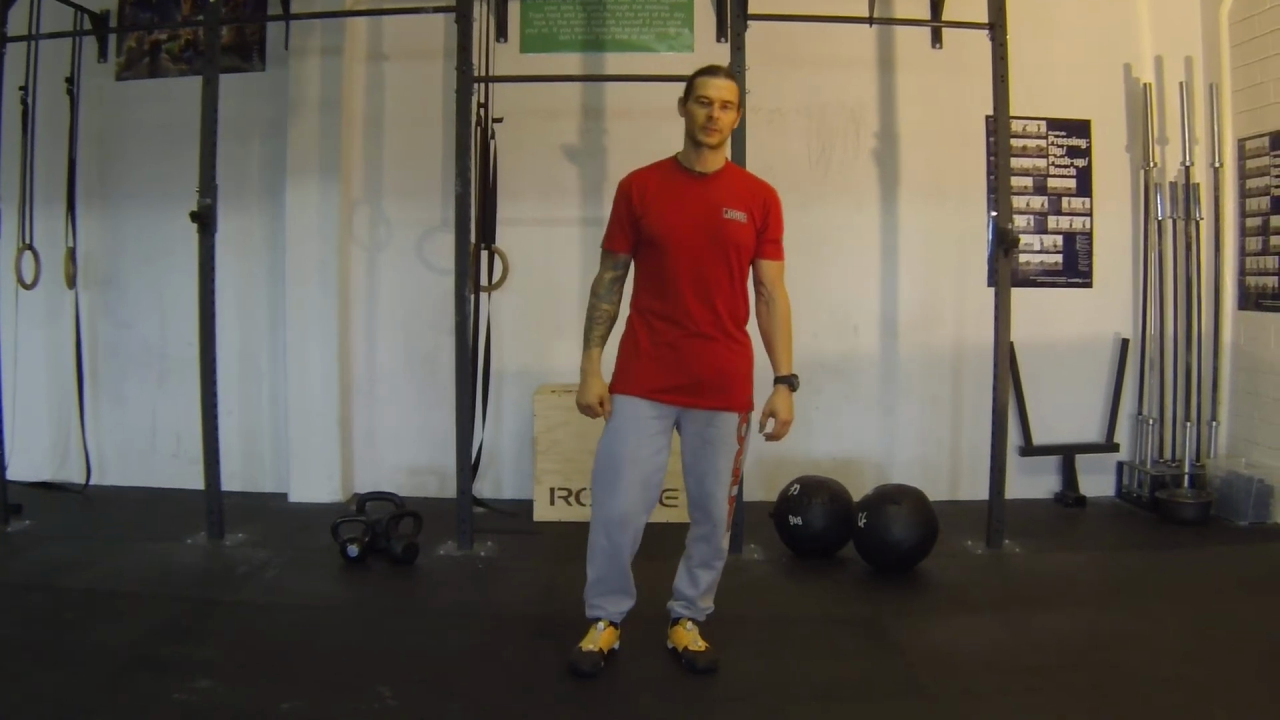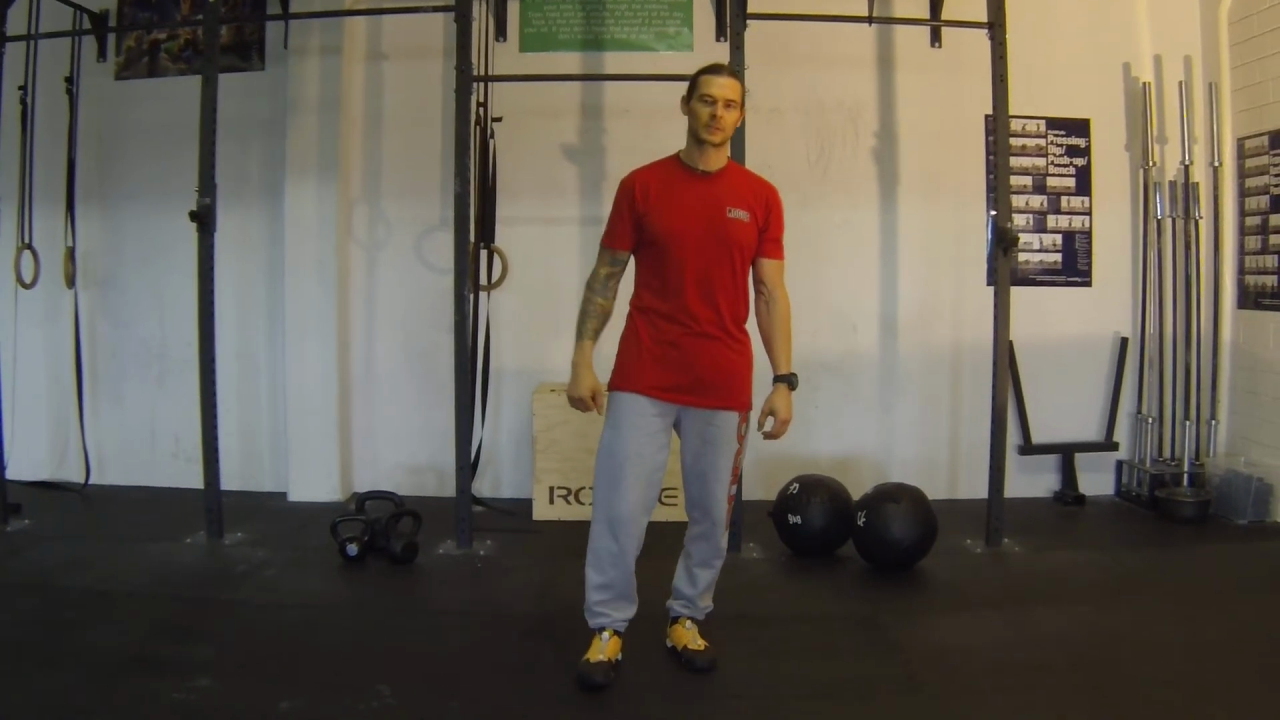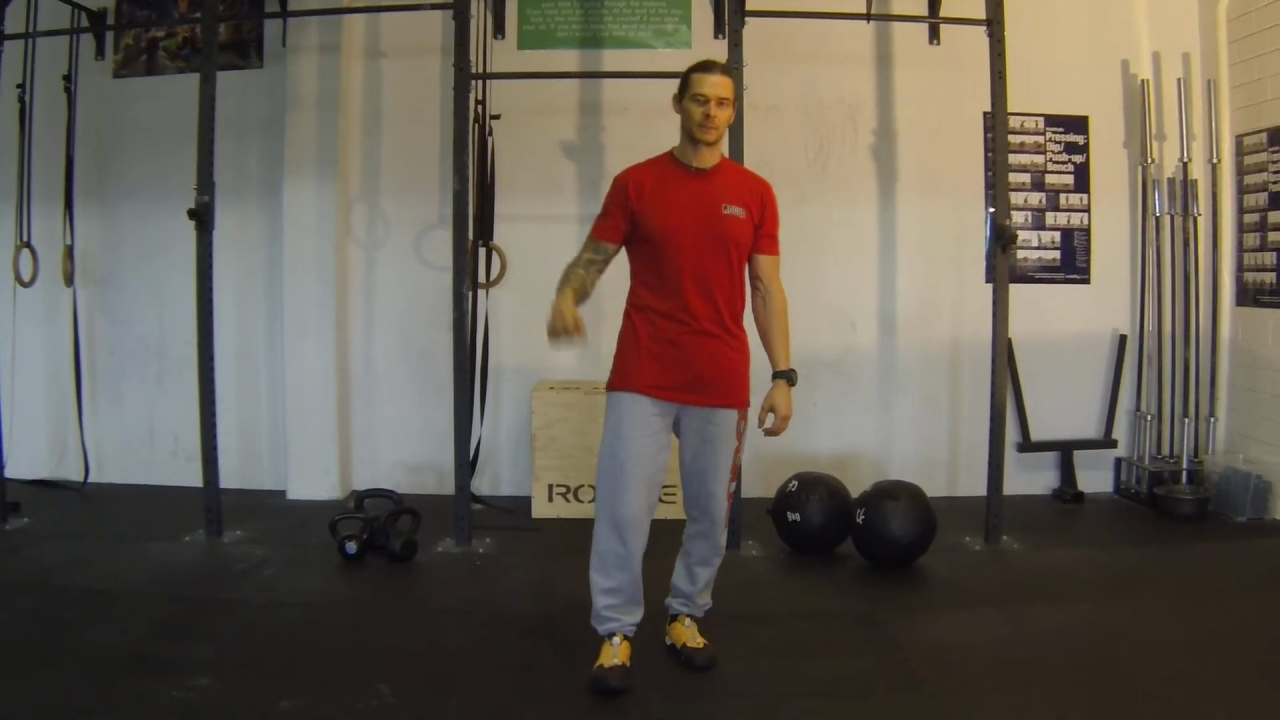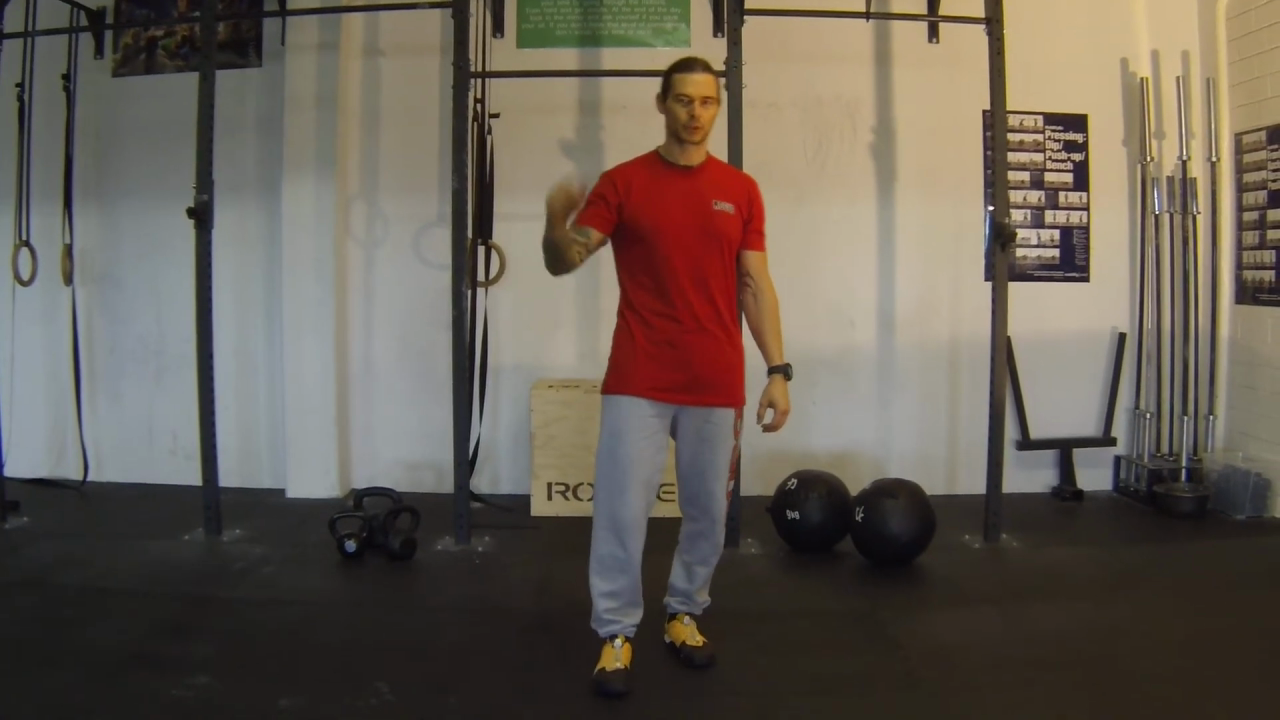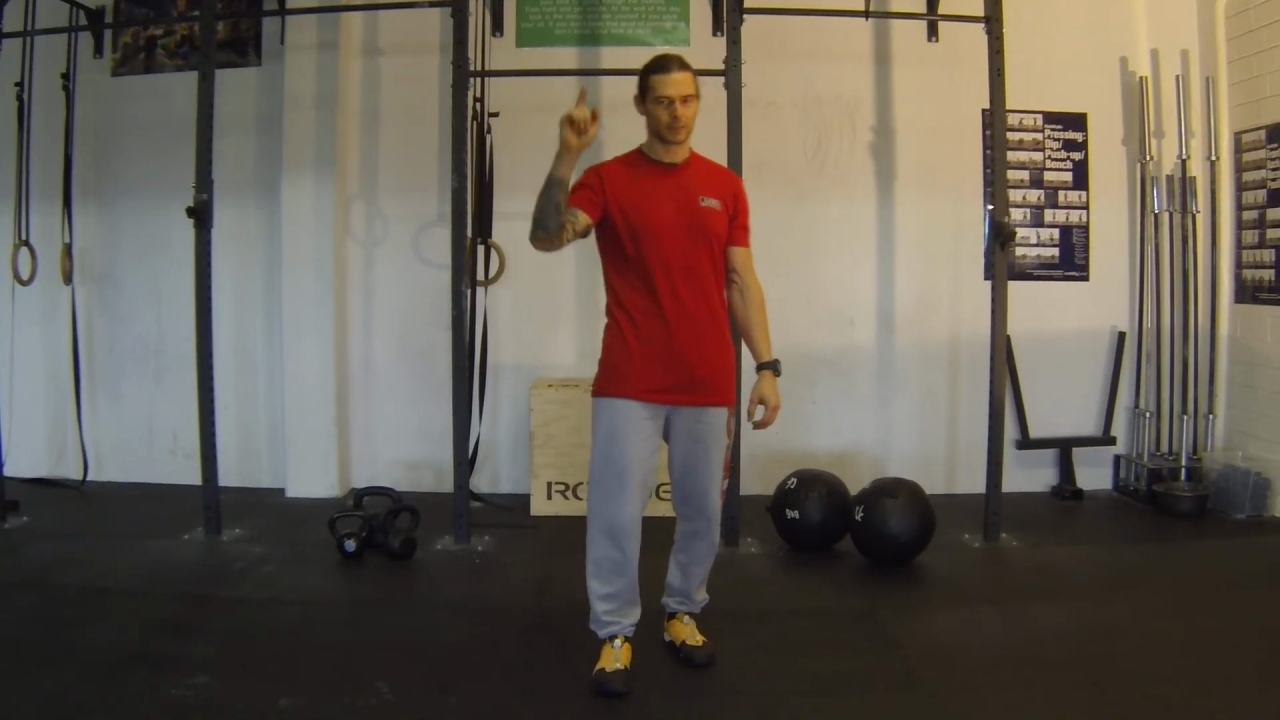
dt=0.2s
person 1, frame 1
left shoulder: (759, 198)
right shoulder: (639, 187)
left elbow: (771, 293)
right elbow: (610, 280)
left wrist: (784, 381)
right wrist: (591, 366)
left hip: (722, 386)
right hip: (642, 380)
left knee: (713, 513)
right knee: (617, 507)
left ankle: (688, 618)
right ankle: (605, 618)
person 1, frame 2
left shoulder: (760, 196)
right shoulder: (641, 185)
left elbow: (770, 291)
right elbow: (606, 273)
left wrist: (783, 380)
right wrist: (582, 357)
left hip: (722, 385)
right hip: (642, 378)
left knee: (712, 513)
right knee: (619, 508)
left ankle: (686, 618)
right ankle: (607, 628)
person 1, frame 3
left shoulder: (755, 193)
right shoulder: (635, 183)
left elbow: (767, 289)
right elbow: (592, 258)
left wrist: (782, 376)
right wrist: (566, 298)
left hip: (721, 382)
right hip: (642, 378)
left knee: (711, 511)
right knee: (623, 508)
left ankle: (685, 615)
right ankle: (615, 633)
person 1, frame 4
left shoulder: (740, 189)
right shoulder: (622, 182)
left elbow: (756, 284)
right elbow: (565, 258)
left wrist: (778, 370)
right wrist: (557, 222)
left hip: (716, 382)
right hip: (637, 380)
left knee: (708, 510)
right knee: (621, 510)
left ankle: (683, 613)
right ankle: (616, 634)
person 1, frame 5
left shoulder: (724, 185)
right shoulder: (606, 179)
left elbow: (741, 281)
right elbow: (547, 238)
left wrist: (766, 366)
right wrist: (566, 157)
left hip: (709, 382)
right hip: (629, 382)
left knee: (702, 509)
right knee: (616, 512)
left ankle: (683, 613)
right ankle: (615, 633)
